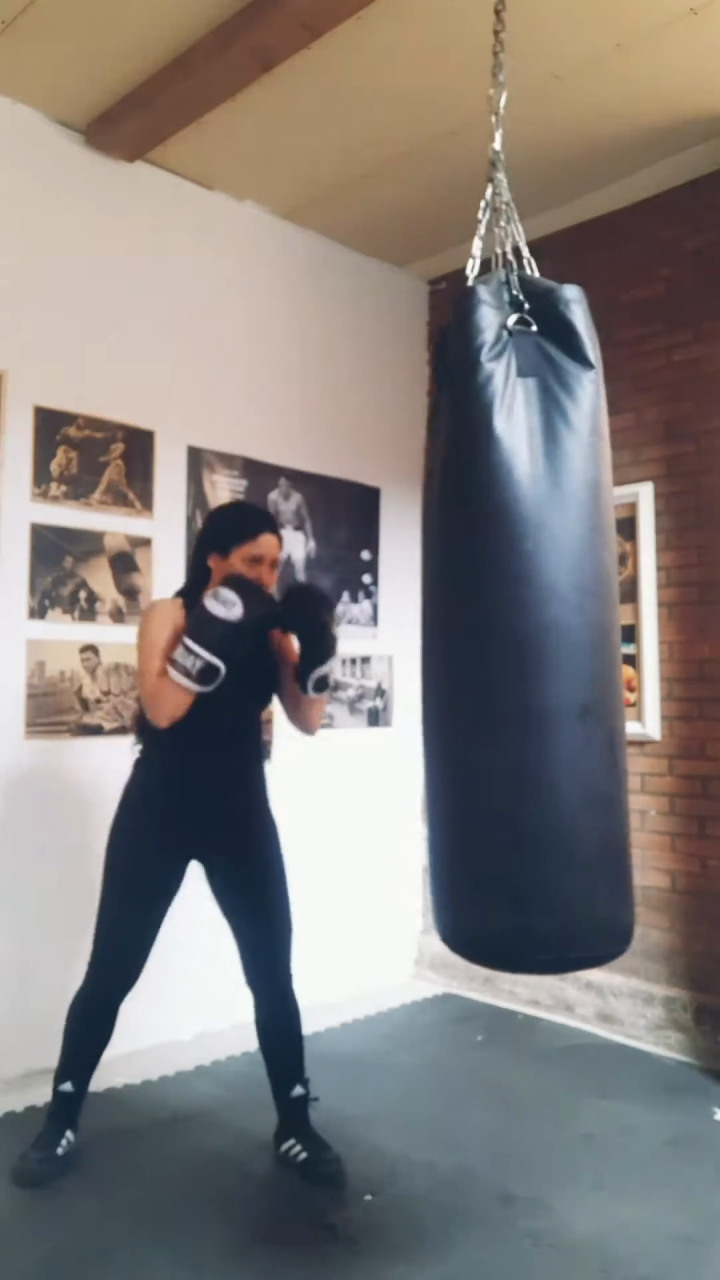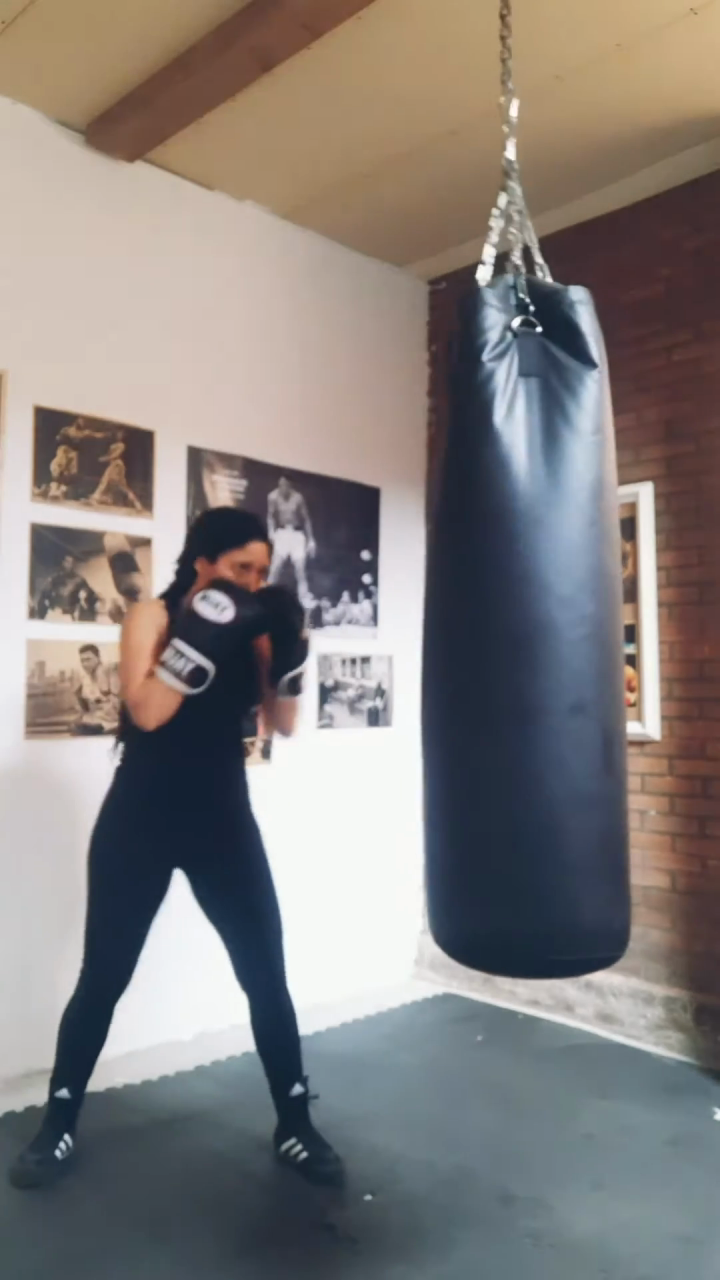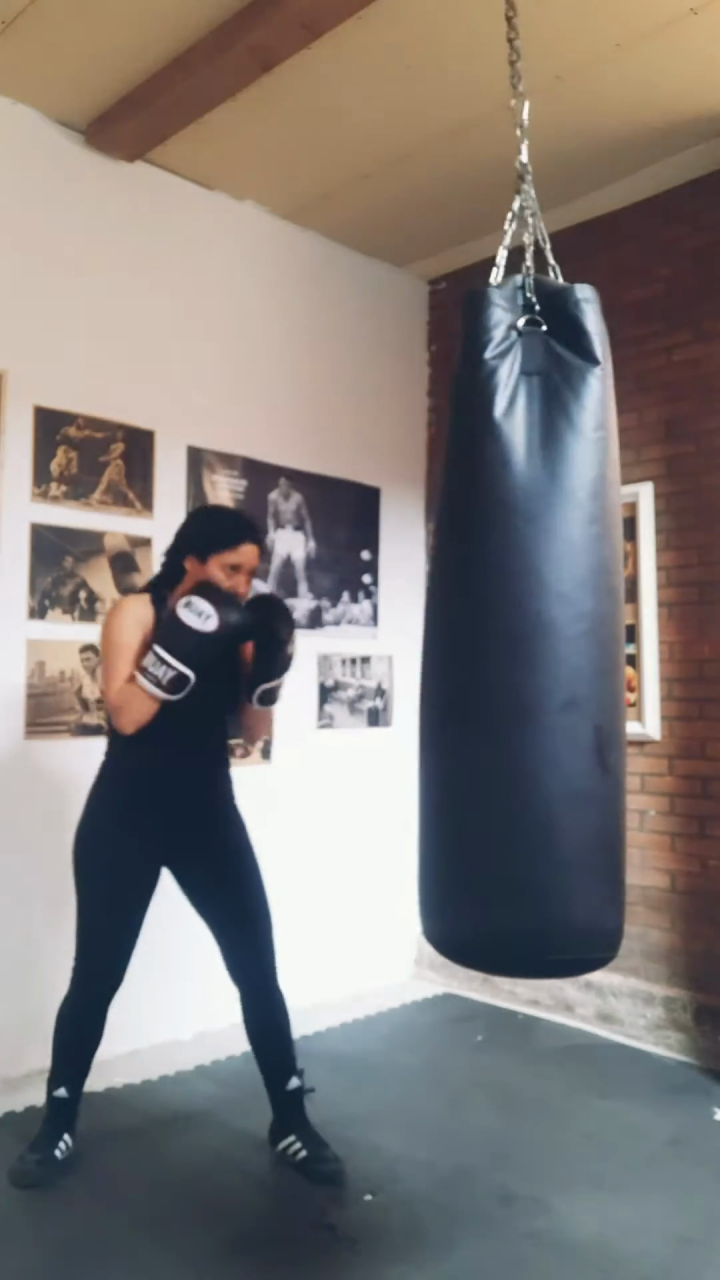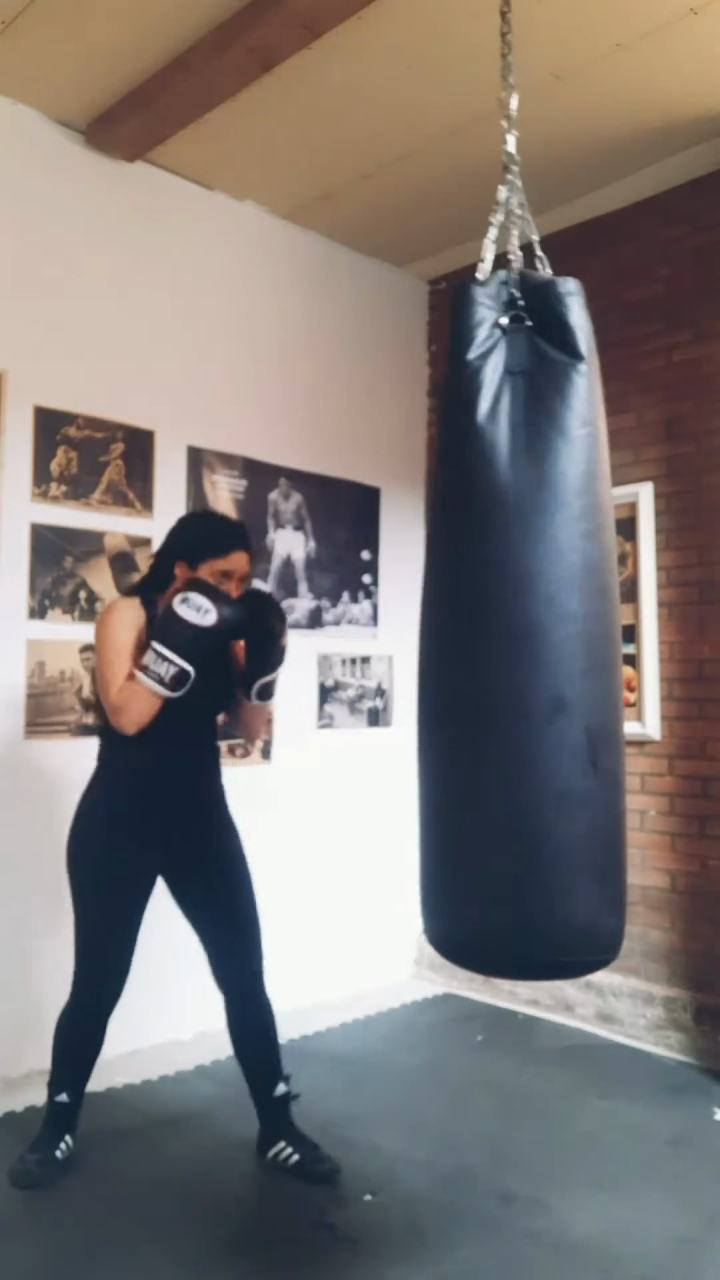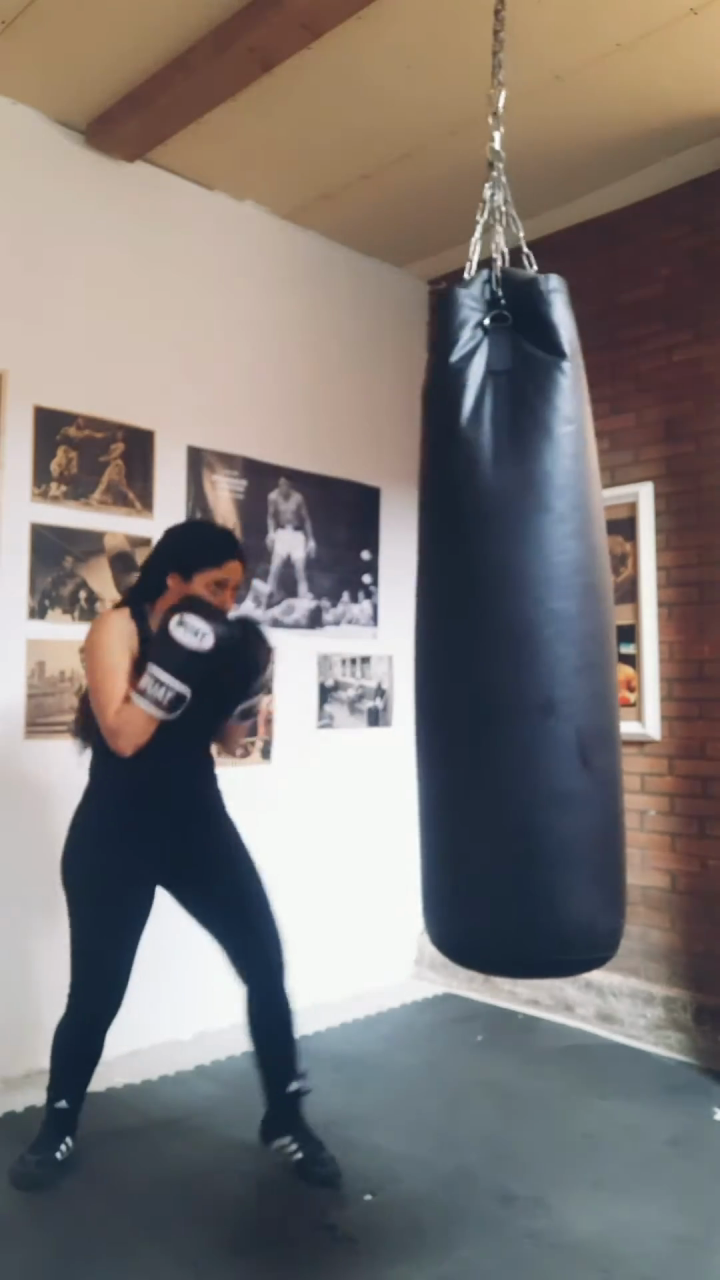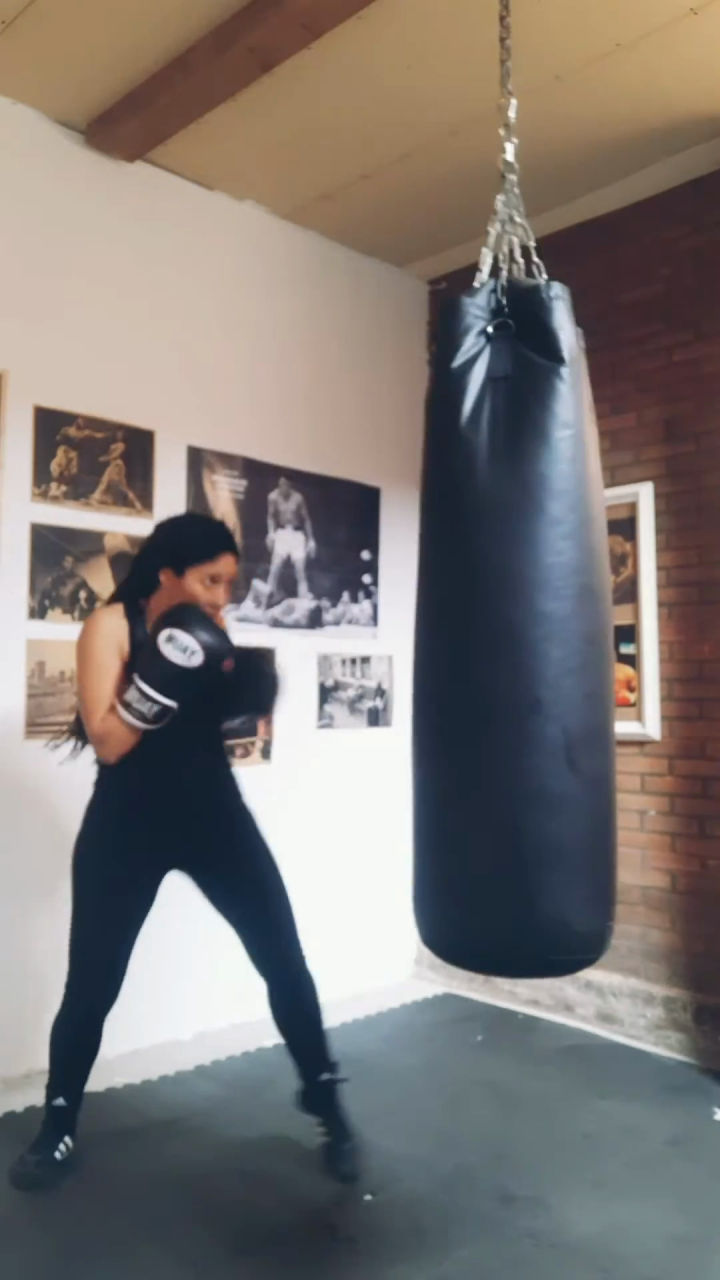
dt=0.1s
person 1, frame 1
left shoulder: (271, 622)
right shoulder: (171, 614)
left elbow: (309, 721)
right elbow: (159, 711)
left wrist: (316, 646)
right wrist: (211, 634)
left hip: (242, 812)
right hip: (160, 812)
left knee: (273, 973)
right knee: (112, 971)
left ankle: (295, 1127)
right ankle: (62, 1120)
person 1, frame 2
left shoulder: (254, 628)
right shoulder: (153, 617)
left elbow: (283, 725)
right elbow: (147, 712)
left wrist: (290, 651)
right wrist: (203, 637)
left hip: (222, 816)
right hip: (141, 818)
left knee: (265, 973)
right knee: (104, 977)
left ankle: (294, 1126)
right ankle: (59, 1124)
person 1, frame 3
left shoulder: (229, 626)
right shoulder: (136, 613)
left elbow: (257, 730)
right elbow: (126, 715)
left wrist: (270, 658)
right wrist: (184, 640)
left hip: (208, 813)
right hip: (126, 816)
left knee: (258, 967)
right knee: (96, 976)
left ankle: (290, 1122)
right ankle: (57, 1127)
person 1, frame 4
left shoulder: (224, 628)
right shoulder: (127, 616)
left elbow: (254, 729)
right elbow: (127, 715)
left wrist: (264, 655)
right wrist: (181, 636)
left hip: (200, 816)
right hip: (118, 822)
left knee: (243, 974)
right knee: (98, 983)
left ankle: (277, 1127)
right ankle: (58, 1127)
person 1, frame 5
left shoulder: (211, 634)
right shoulder: (117, 631)
left elbow: (226, 733)
right elbow: (122, 737)
left wrist: (245, 682)
right wrist: (179, 658)
left hip: (196, 823)
right hip: (112, 832)
left knee: (264, 965)
right knee: (97, 993)
left ankle: (286, 1119)
right ankle: (57, 1130)
person 1, frame 6
left shoulder: (206, 634)
right shoulder: (110, 627)
right elbow: (106, 743)
left wrist: (247, 689)
right wrist: (165, 674)
left hip: (214, 814)
right hip: (126, 824)
left knee: (283, 958)
right knee: (91, 986)
left ankle: (326, 1106)
right ankle: (57, 1130)
